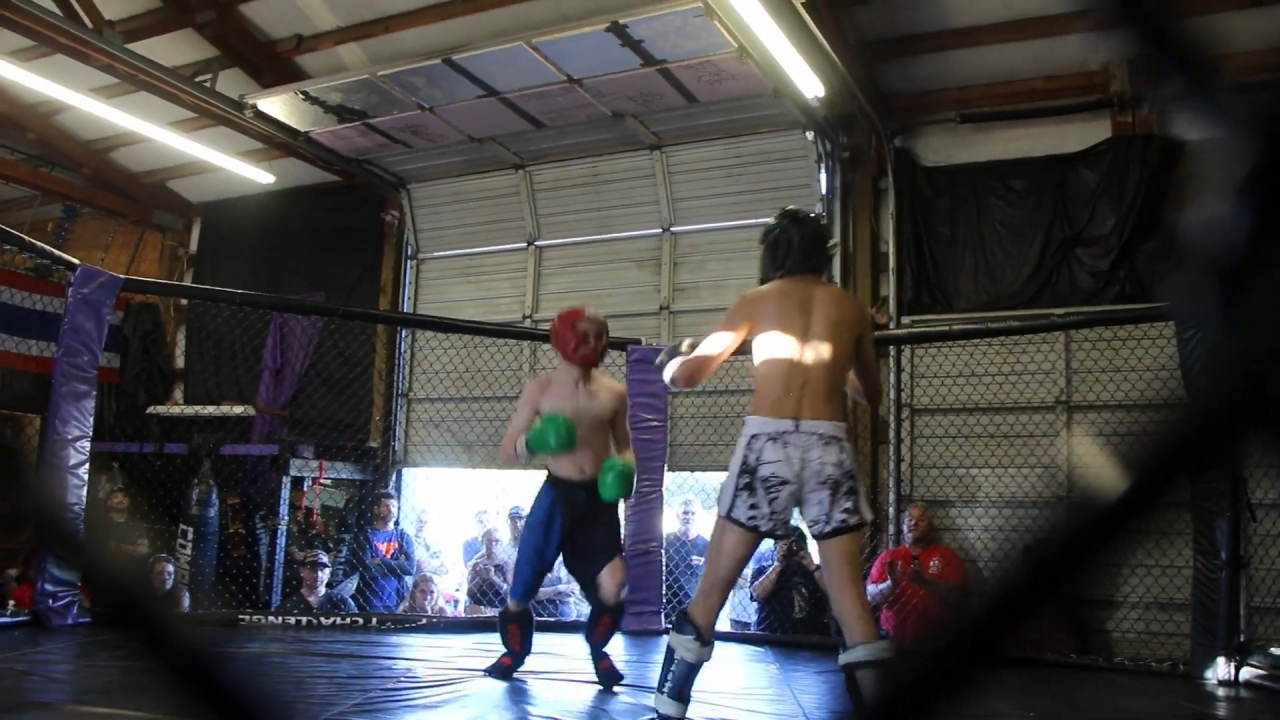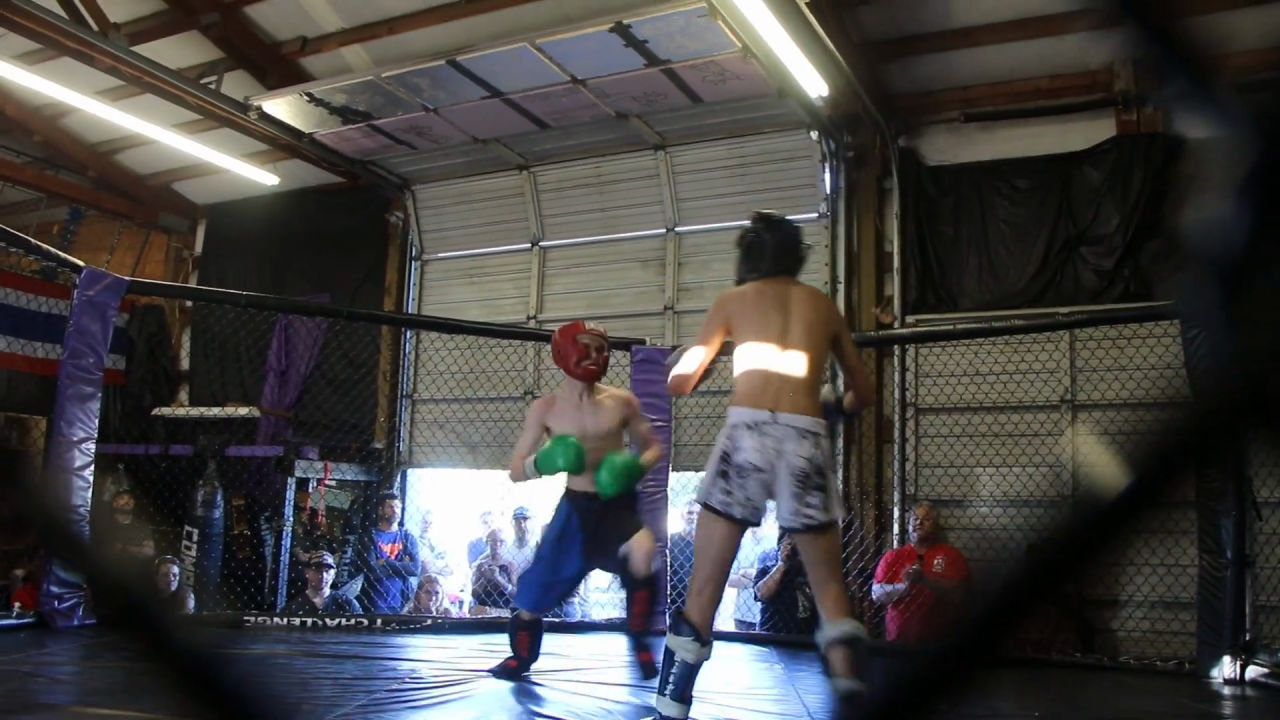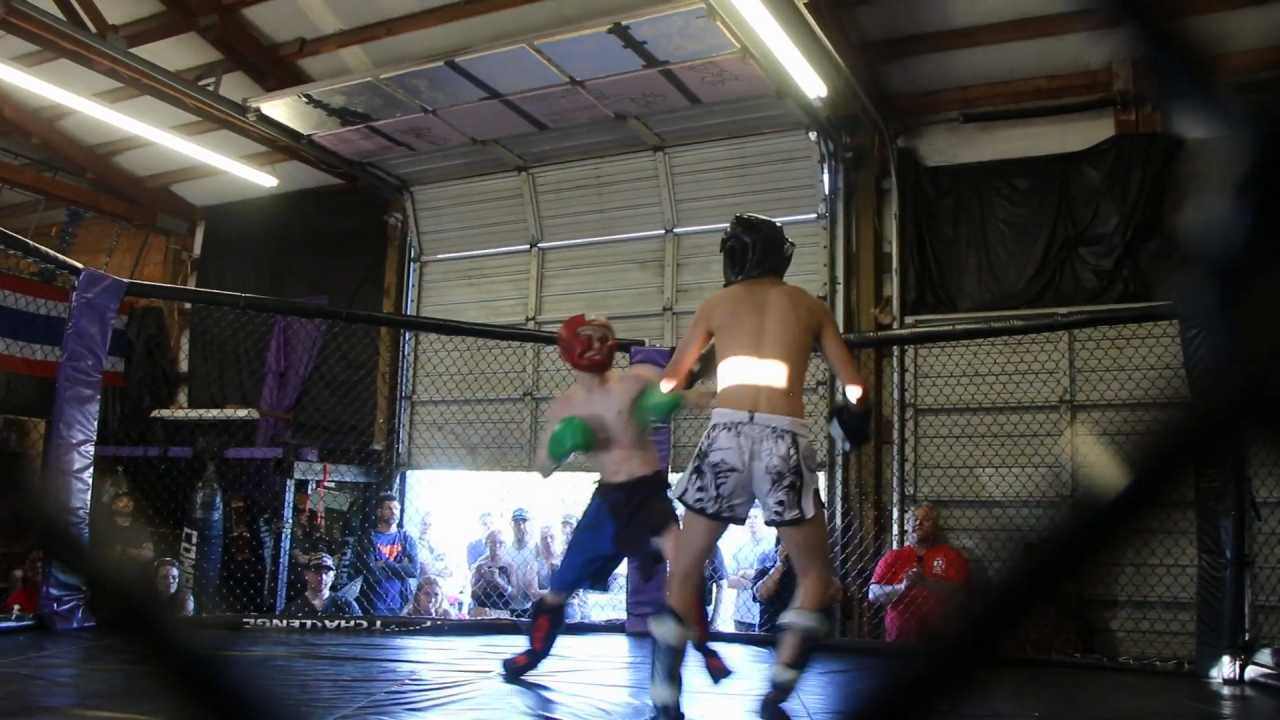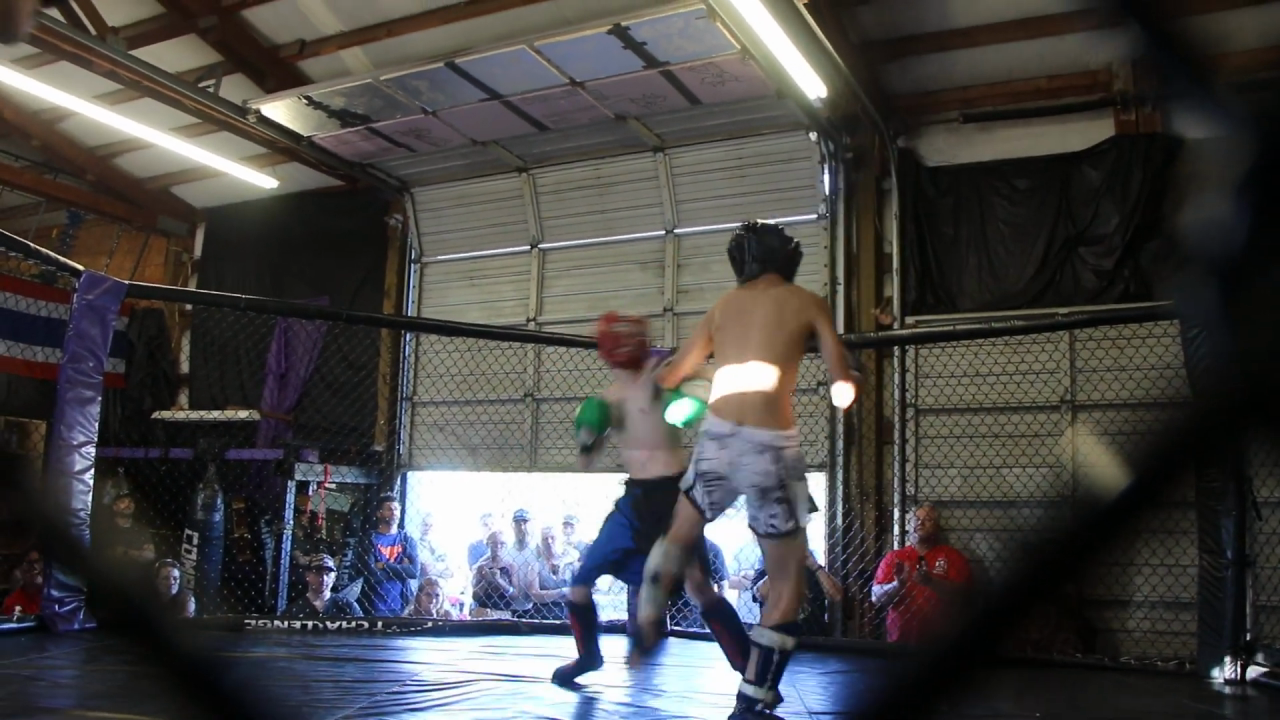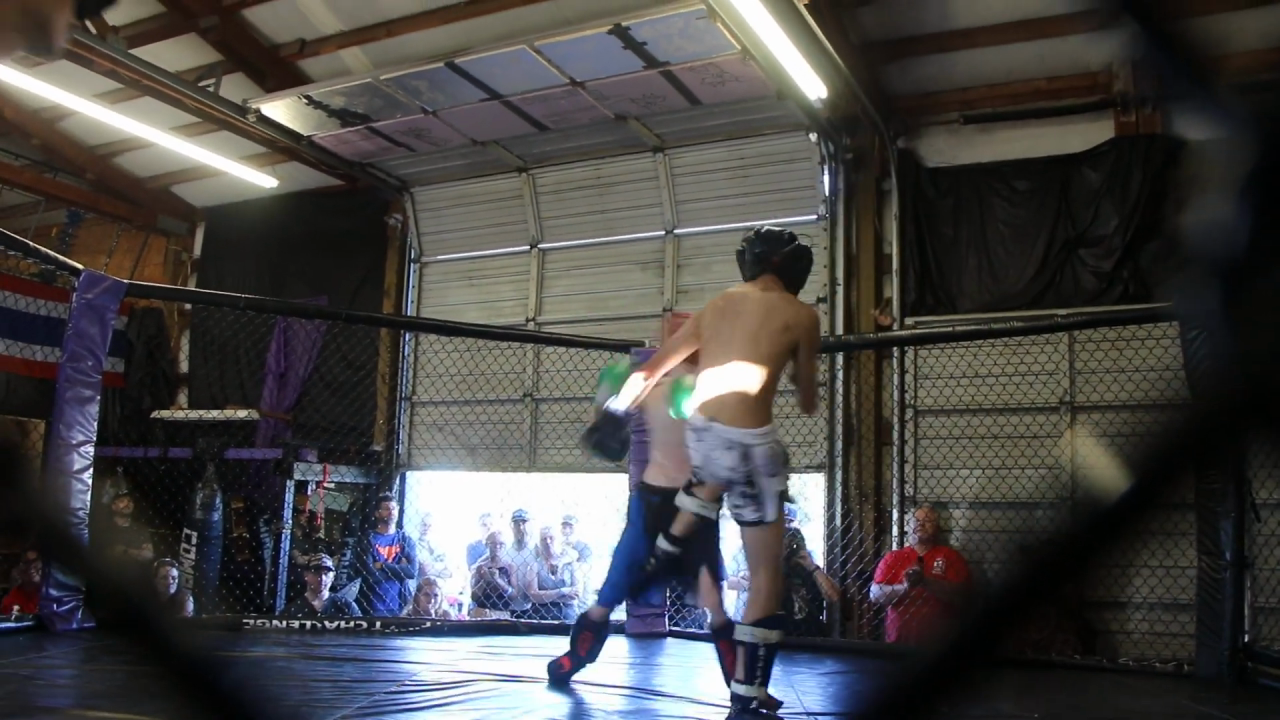
dt=0.1s
person 1, frame 1
left shoulder: (755, 301)
right shoulder: (852, 308)
left elbow: (689, 374)
right elbow: (871, 394)
left wrist: (674, 360)
left hip: (767, 446)
right hip: (829, 450)
left knee: (711, 591)
right knee: (850, 601)
person 1, frame 2
left shoulder: (733, 301)
right shoulder: (826, 307)
left elbow: (679, 384)
right elbow: (863, 393)
left wrist: (679, 367)
right wrist: (840, 407)
left hip: (746, 435)
right hip: (804, 442)
left knee: (703, 588)
right knee: (829, 589)
person 1, frame 3
left shoulder: (718, 304)
right shoulder: (811, 306)
left elbow: (670, 380)
right elbow: (853, 385)
left wrist: (673, 370)
right wrist: (853, 411)
left hip: (726, 434)
right hip: (784, 442)
left knee: (682, 578)
right knee: (816, 575)
person 1, frame 4
left shoulder: (724, 305)
right shoulder: (811, 304)
left elbow: (673, 376)
right elbow: (844, 386)
right wrist: (843, 393)
left hip: (717, 441)
right hip: (771, 451)
left knee: (679, 536)
right knee: (788, 585)
left ankle: (649, 610)
person 1, frame 5
left shoulder: (720, 303)
right shoulder: (803, 316)
left elbow: (657, 366)
right elbow: (807, 402)
left wrist: (619, 407)
left hip: (701, 433)
right hip: (749, 443)
right knee: (766, 580)
left ankle: (671, 541)
person 2, frame 1
left shoulder: (614, 393)
right shoulder: (538, 390)
left elbow: (624, 444)
right elbow: (508, 451)
left wrist: (624, 467)
right wrist: (534, 444)
left hip: (599, 499)
right hip: (556, 496)
left knee: (610, 591)
right knee: (521, 591)
left ankle: (598, 648)
right ankle: (515, 653)
person 2, frame 2
left shoulder: (622, 402)
right shoulder: (545, 409)
left elbow: (653, 448)
right elbow: (517, 471)
left wrist: (636, 467)
right wrist: (544, 461)
left hip: (619, 505)
right hip: (576, 508)
left knee: (643, 556)
right knee: (531, 598)
left ankle: (639, 644)
right ankle: (522, 657)
person 2, frame 3
left shoulder: (634, 377)
right shoulder: (563, 405)
right elbow: (544, 468)
left wrist: (675, 394)
right wrist: (560, 450)
left hip: (650, 492)
right hip: (607, 499)
right knee: (561, 585)
left ankle: (702, 646)
right ankle: (536, 650)
person 2, frame 4
left shoulder: (658, 377)
right shoulder: (607, 399)
right elbow: (586, 460)
right wrist: (588, 437)
left hip: (675, 493)
right hip: (635, 498)
left knee: (698, 587)
right knee: (582, 582)
left ankle: (747, 666)
right ankle: (588, 653)
person 2, frame 5
right shoulder: (651, 391)
left hip: (693, 504)
right hip: (650, 501)
left knee: (710, 602)
right knee: (608, 600)
right ankle: (578, 653)
